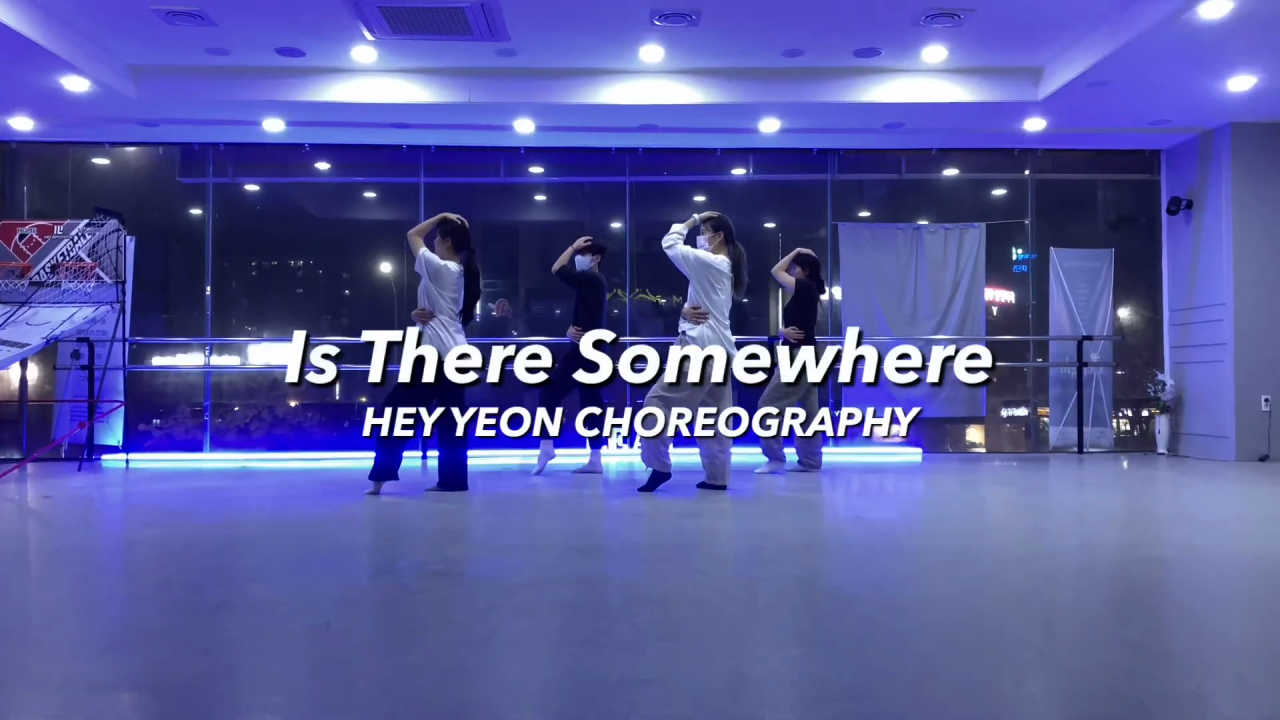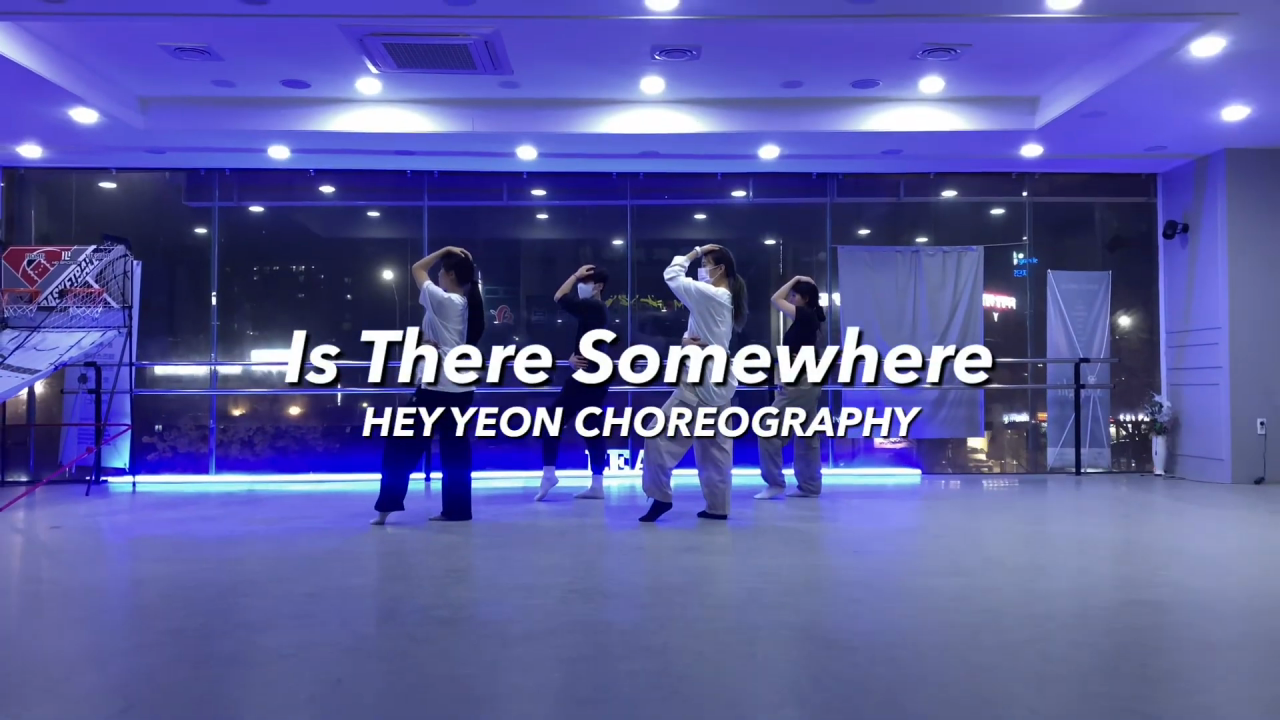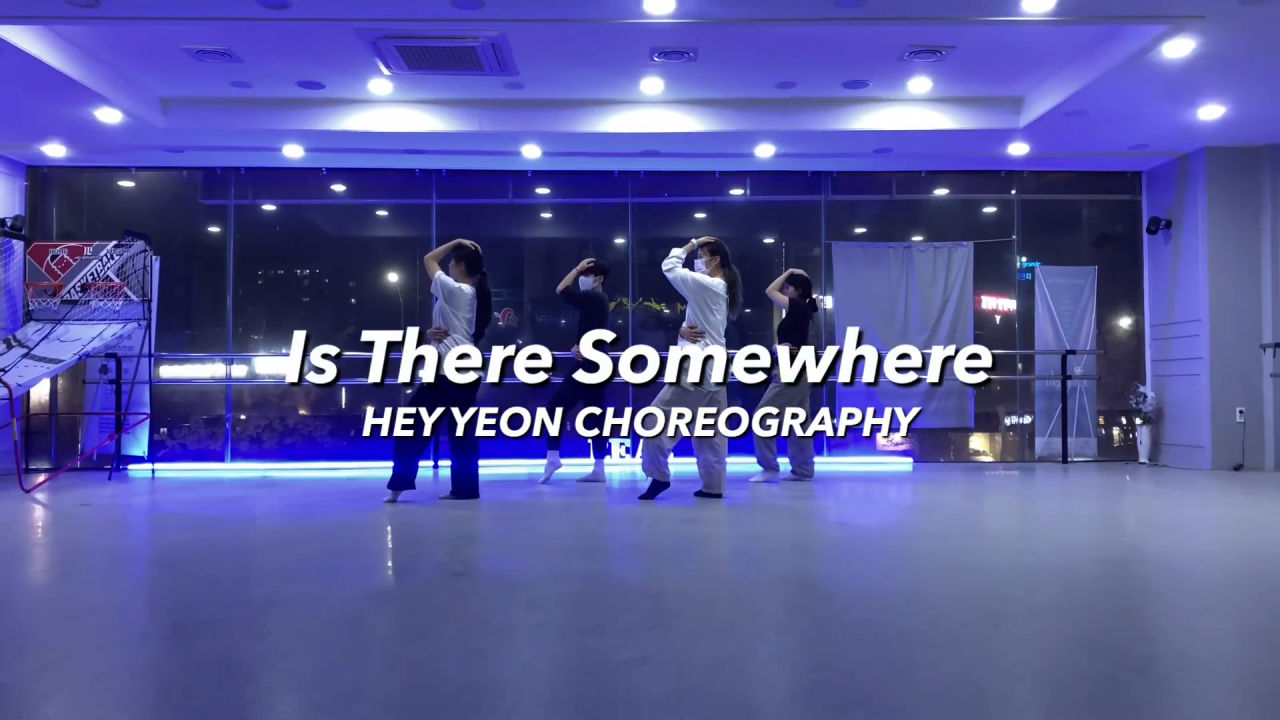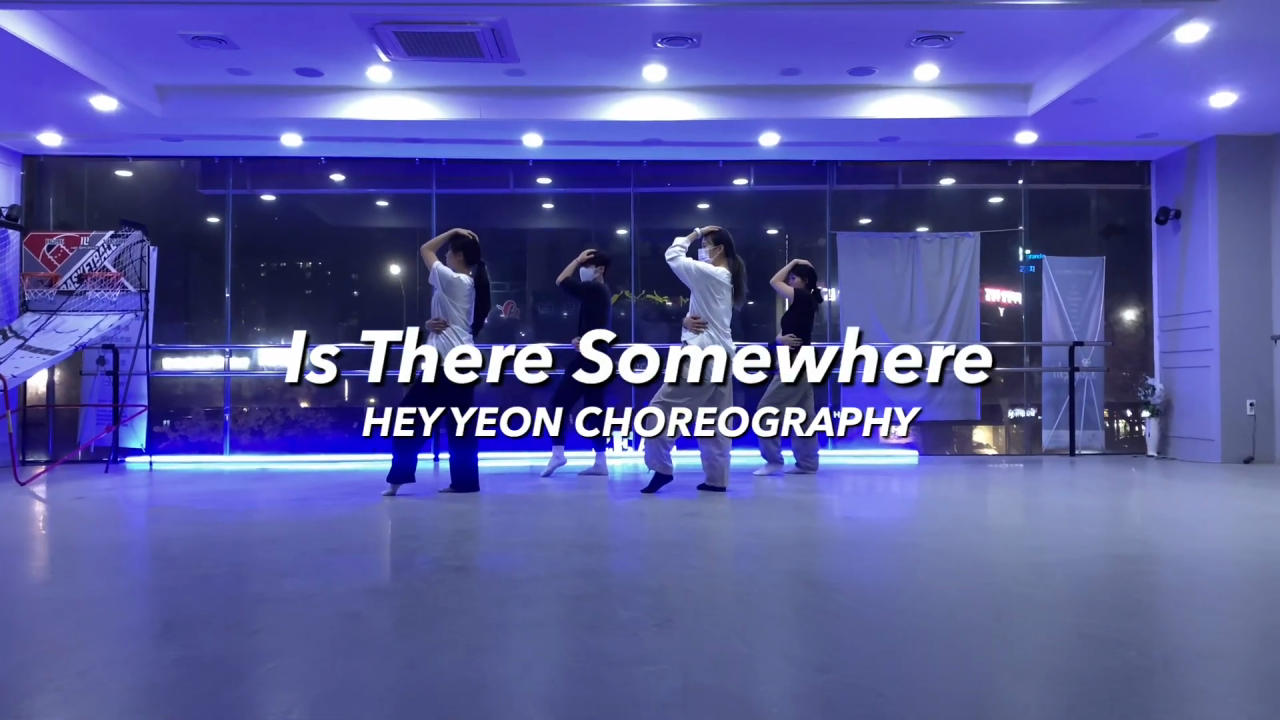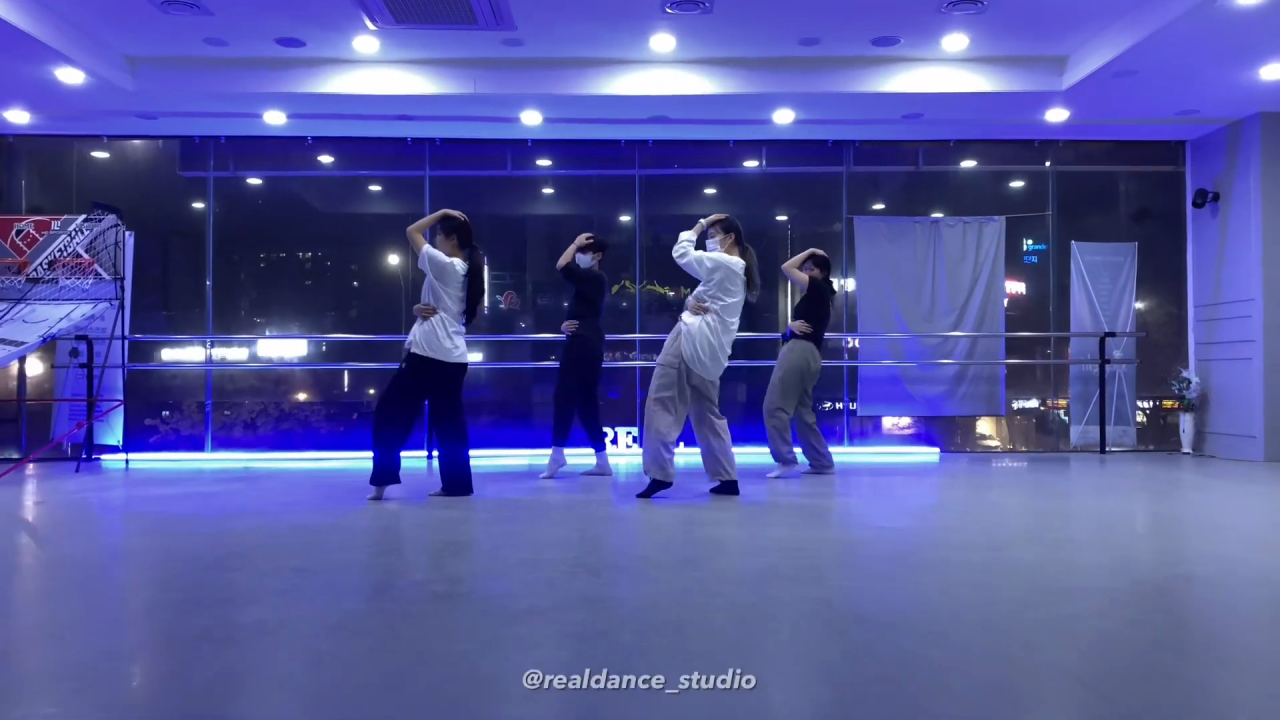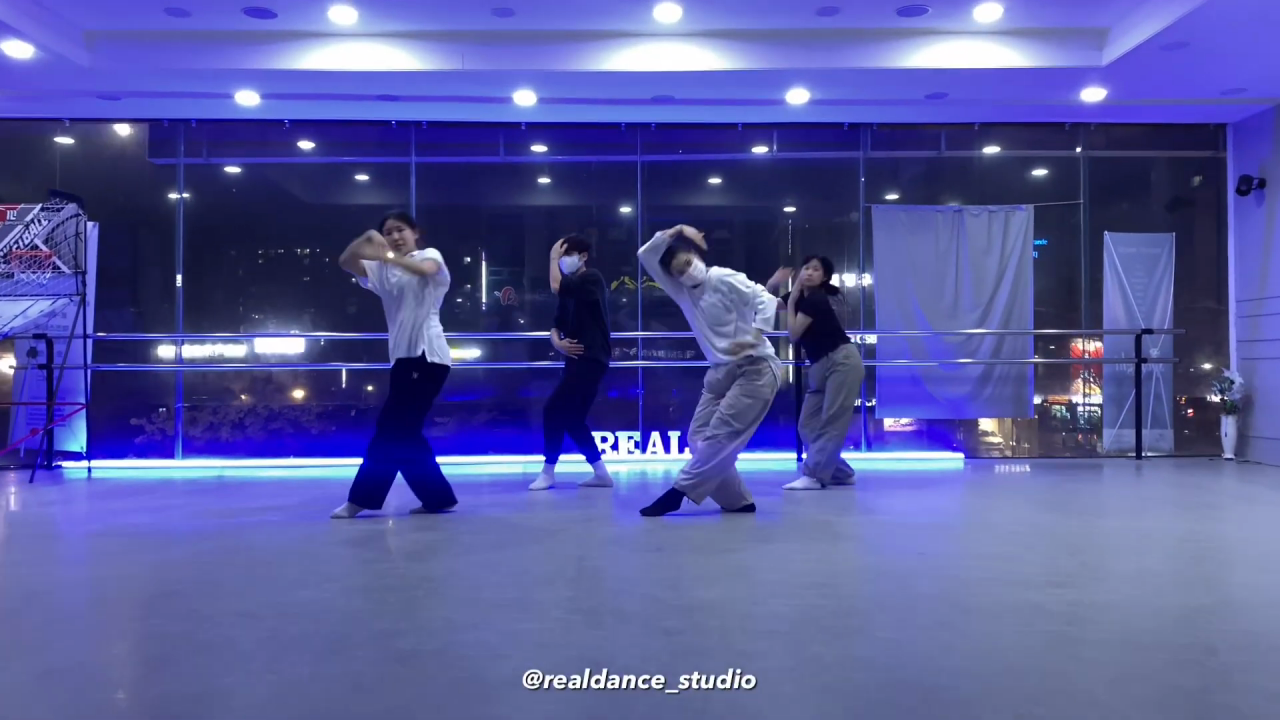
dt=0.7s
person 1, frame 1
left shoulder: (438, 268)
right shoulder: (463, 273)
left elbow: (413, 235)
left wrist: (441, 217)
right wrist: (419, 314)
left hip: (433, 355)
left knee: (396, 411)
right knee: (450, 420)
left ankle: (382, 476)
right ankle: (452, 479)
person 1, frame 2
left shoulder: (441, 300)
right shoulder: (467, 304)
left elbow: (417, 268)
left wrist: (445, 250)
right wrist: (427, 345)
left hip: (438, 387)
right hip: (461, 387)
left knee: (402, 444)
right knee: (454, 450)
left ankle: (387, 507)
right ankle: (456, 508)
person 1, frame 3
left shoulder: (453, 290)
right shoulder: (475, 294)
left elbow: (429, 259)
left wrist: (456, 243)
right wrist: (435, 334)
left hip: (447, 372)
right knee: (461, 432)
left ankle: (400, 485)
right ankle: (464, 487)
person 1, frame 4
left shoulder: (451, 280)
right shoulder: (473, 285)
left elbow: (426, 250)
left wrist: (453, 232)
right wrist: (432, 324)
left hip: (445, 363)
right knee: (459, 425)
left ankle: (399, 478)
right ankle: (464, 481)
person 1, frame 5
left shoulder: (442, 265)
right shoulder: (468, 272)
left elbow: (412, 232)
left wrist: (441, 213)
right wrist: (419, 310)
left hip: (427, 353)
right hip: (454, 358)
left knee: (390, 412)
right knee: (449, 423)
left ankle: (383, 479)
right ankle: (457, 483)
person 1, frame 6
left shoulder: (429, 256)
right shoulder: (385, 272)
left elbow: (426, 269)
right elbow: (346, 263)
left wrist: (388, 256)
right wrist: (368, 238)
left hip: (426, 356)
right hip: (405, 360)
left knee: (391, 430)
right knee: (404, 434)
right ankle: (437, 497)
person 2, frame 1
left shoulder: (709, 263)
right shoulder: (726, 268)
left elbow: (670, 244)
left wrist: (694, 219)
right wrist: (687, 310)
left hip: (700, 348)
right hip: (719, 349)
left knee: (658, 401)
left ankle: (660, 466)
right ankle: (717, 477)
person 2, frame 2
left shoulder: (709, 295)
right shoulder: (727, 300)
left elbow: (672, 275)
left wrist: (696, 251)
right wrist: (686, 340)
left hip: (701, 382)
right hip: (719, 381)
left knee: (660, 434)
right knee: (715, 447)
left ankle: (661, 496)
right ankle: (717, 506)
person 2, frame 3
left shoulder: (705, 285)
right shoulder: (722, 289)
left elbow: (669, 266)
left wrist: (692, 244)
left ankle: (659, 475)
right ankle: (713, 486)
person 2, frame 4
left shoulder: (708, 274)
right shoulder: (726, 279)
left elbow: (673, 256)
left wrist: (696, 233)
left knee: (661, 408)
left ankle: (662, 469)
right ankle: (716, 479)
person 2, frame 5
left shoulder: (722, 263)
right shoulder: (739, 272)
left elbow: (681, 254)
left wrist: (701, 224)
right wrist: (691, 303)
left hip: (689, 339)
right hip: (713, 351)
left knee: (661, 405)
right knee: (709, 415)
left ankle: (660, 474)
right ankle: (727, 479)
person 2, frame 6
left shoulder: (724, 279)
right shoulder: (678, 288)
left elbow: (765, 300)
right elbow: (647, 256)
left wrist: (752, 339)
right wrist: (675, 233)
left hip: (756, 368)
right hip: (720, 372)
left knee: (719, 438)
right knee: (700, 435)
left ankle: (677, 493)
right ankle: (737, 499)
person 3, frame 1
left shoulder: (591, 279)
right shoulder: (592, 283)
left elbow: (557, 269)
left wrist: (573, 247)
right wrist: (570, 331)
left knee: (549, 392)
right knee: (591, 402)
left ankle: (547, 446)
right ankle: (595, 459)
person 3, frame 2
left shoulder: (592, 306)
right shoulder: (595, 310)
left elbow: (559, 297)
left wrist: (575, 274)
right wrist: (573, 358)
right knee: (593, 430)
left ankle: (549, 474)
right ankle: (597, 485)
person 3, frame 3
left shoulder: (594, 298)
right shoulder: (597, 302)
left elbow: (561, 290)
left wrist: (577, 268)
right wrist: (576, 348)
left knee: (555, 407)
right knee: (594, 417)
left ankle: (553, 457)
right ankle: (599, 469)
person 3, frame 4
left shoulder: (594, 289)
right shoulder: (600, 293)
left elbow: (561, 281)
left wrist: (577, 259)
right wrist: (577, 340)
left knee: (560, 401)
right knee: (594, 409)
left ankle: (558, 452)
right ankle: (600, 462)
person 3, frame 5
left shoulder: (594, 277)
right shoulder: (587, 281)
left elbow: (562, 266)
right elbow: (577, 316)
left wrist: (575, 243)
right wrist: (566, 325)
left hip: (581, 344)
right hip: (589, 346)
left knee: (564, 398)
right knee: (587, 405)
left ankle: (557, 454)
right ankle: (602, 462)
person 3, frame 6
left shoulder: (592, 278)
right shoulder: (568, 287)
left elbow: (556, 288)
right elbow: (559, 324)
left wrist: (553, 257)
right wrist: (556, 342)
left hip: (590, 359)
right hip: (579, 361)
left knee: (553, 410)
right knee: (573, 419)
left ankle: (548, 471)
right ankle: (601, 473)
person 4, frame 1
left shoulder: (806, 288)
right shoulder: (805, 294)
left elbow: (776, 271)
right elbow: (794, 323)
left wrist: (796, 251)
right wrist: (784, 332)
left knee: (769, 405)
right knee: (808, 410)
left ankle: (775, 458)
right ankle: (810, 460)
person 4, frame 2
left shoulder: (806, 316)
right shoulder: (806, 320)
left elbow: (775, 299)
right elbow: (789, 351)
left wrist: (795, 279)
left hip: (799, 384)
right hip: (806, 383)
right knee: (807, 437)
left ankle: (775, 484)
right ankle: (809, 485)
person 4, frame 3
left shoulder: (798, 307)
right shoulder: (800, 312)
left elbow: (770, 291)
right elbow: (782, 341)
left wrist: (789, 272)
right wrist: (778, 348)
right hip: (799, 372)
left ankle: (769, 468)
right ankle: (803, 470)
person 4, frame 4
left shoulder: (804, 298)
right shoulder: (801, 304)
left elbow: (774, 282)
right elbow: (781, 333)
left wrist: (793, 262)
right wrist: (781, 339)
left knee: (767, 409)
right knee: (803, 415)
left ankle: (773, 461)
right ankle: (807, 463)
person 4, frame 5
left shoulder: (817, 288)
right shoulder: (818, 297)
left elbow: (786, 268)
right elbow: (795, 325)
left wrist: (809, 252)
right wrist: (791, 326)
left hip: (798, 353)
right hip: (809, 355)
left knee: (775, 406)
right knee: (802, 412)
left ankle: (786, 460)
right ankle: (822, 462)
person 4, frame 6
left shoulder: (814, 297)
right shoulder: (800, 295)
left elbow: (793, 333)
left wrist: (790, 300)
right wrist: (776, 281)
left hip: (843, 362)
right hip: (821, 367)
left knee: (833, 423)
right knee: (809, 424)
left ankle: (814, 476)
right ankle: (841, 474)
